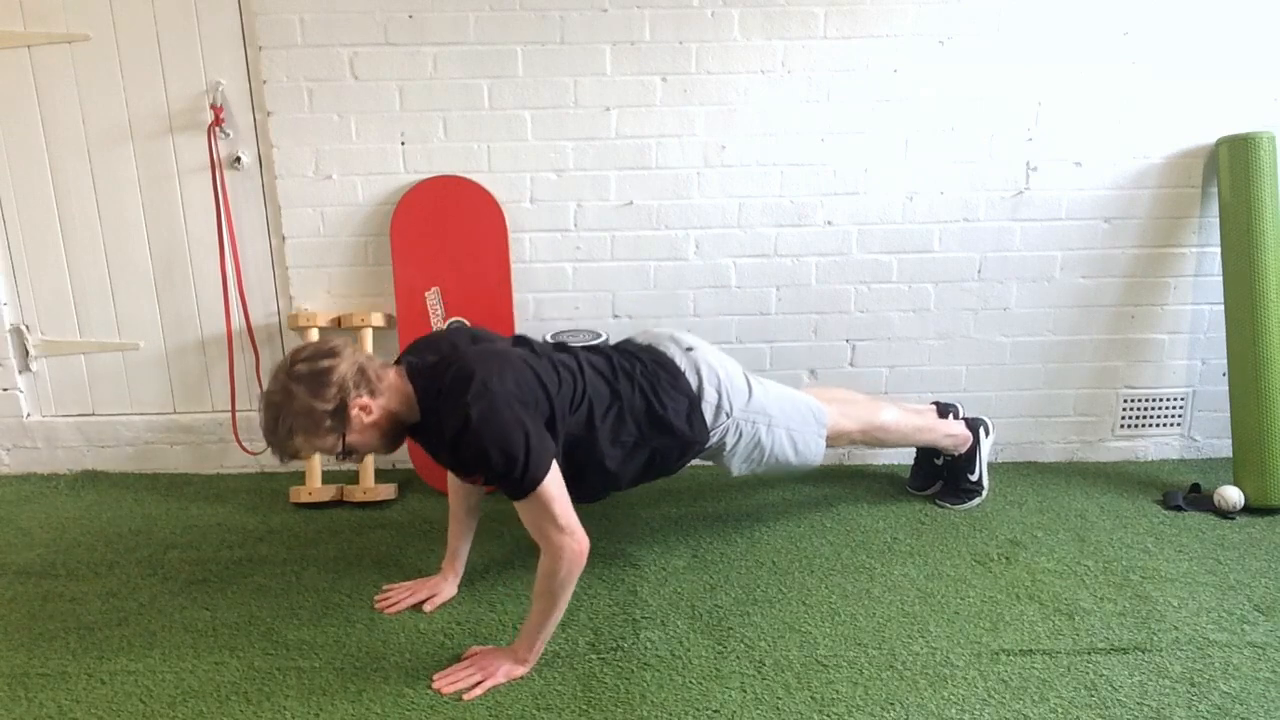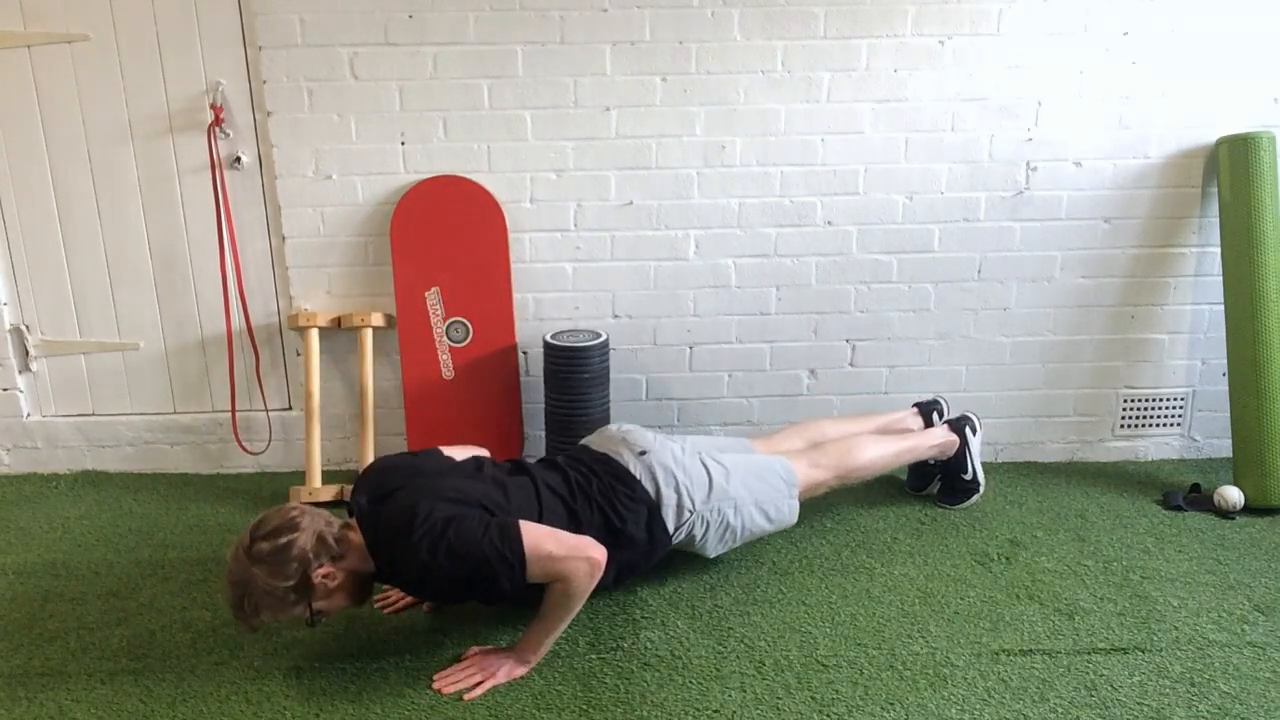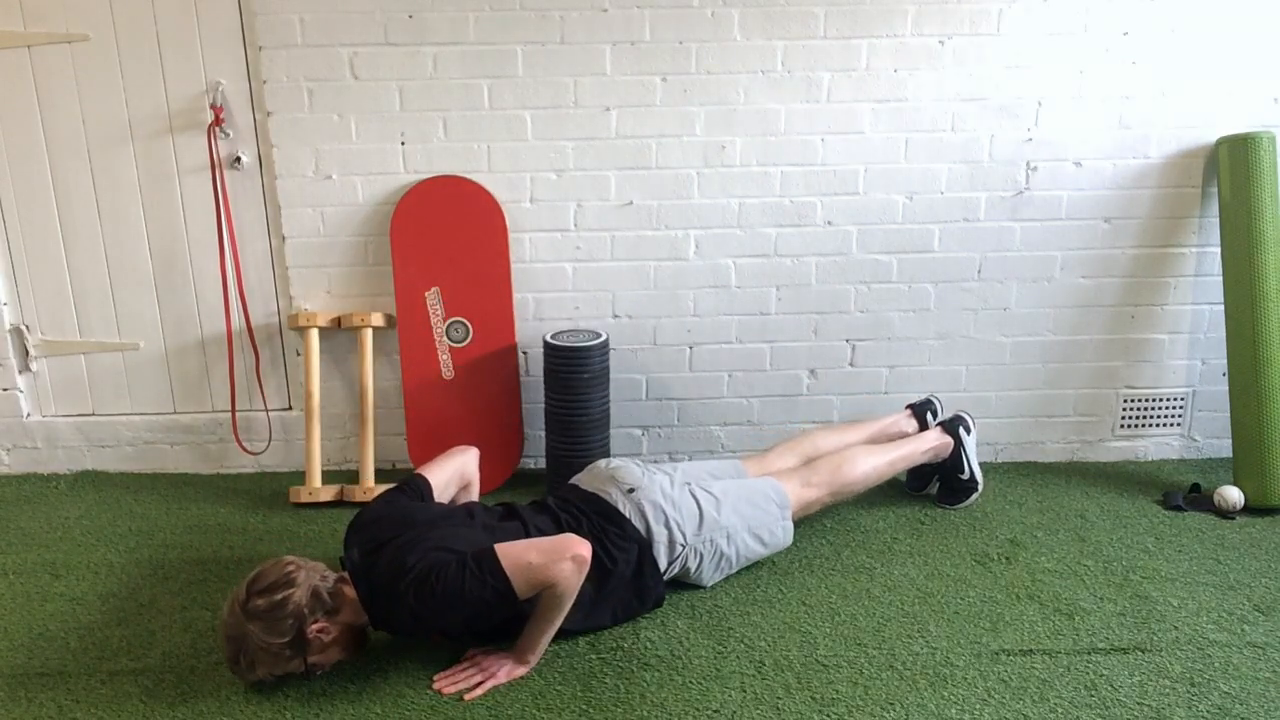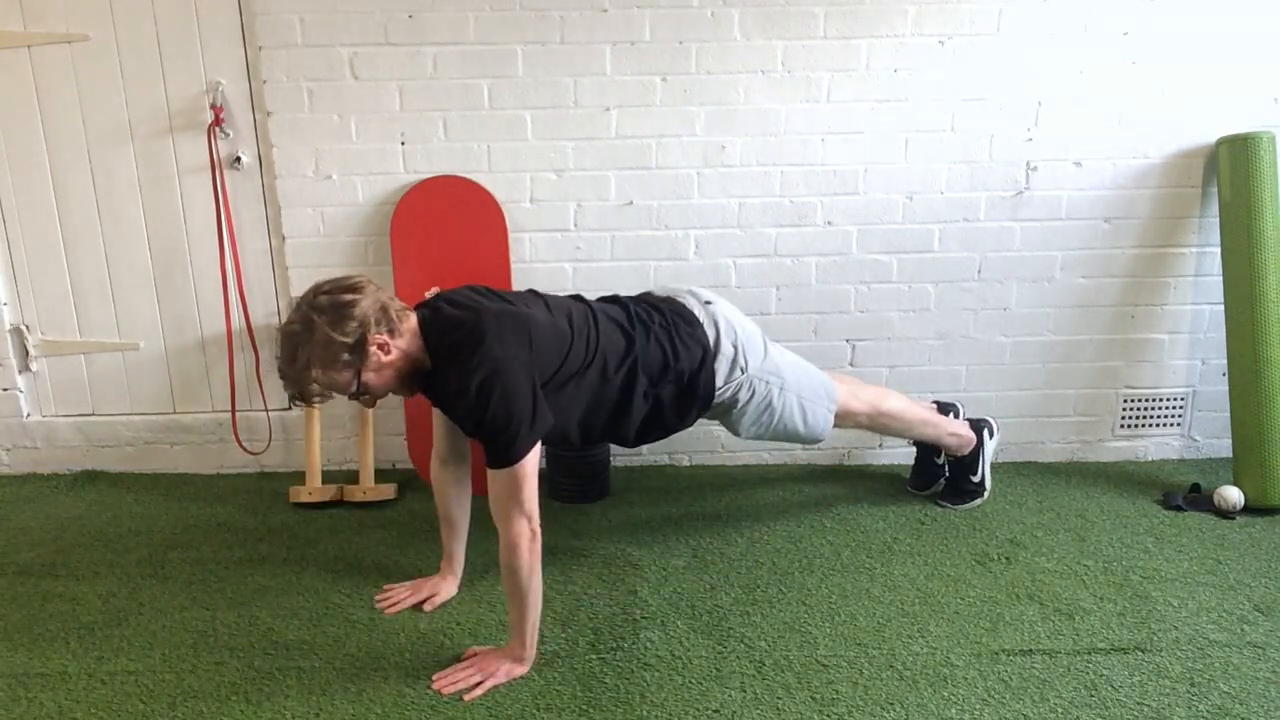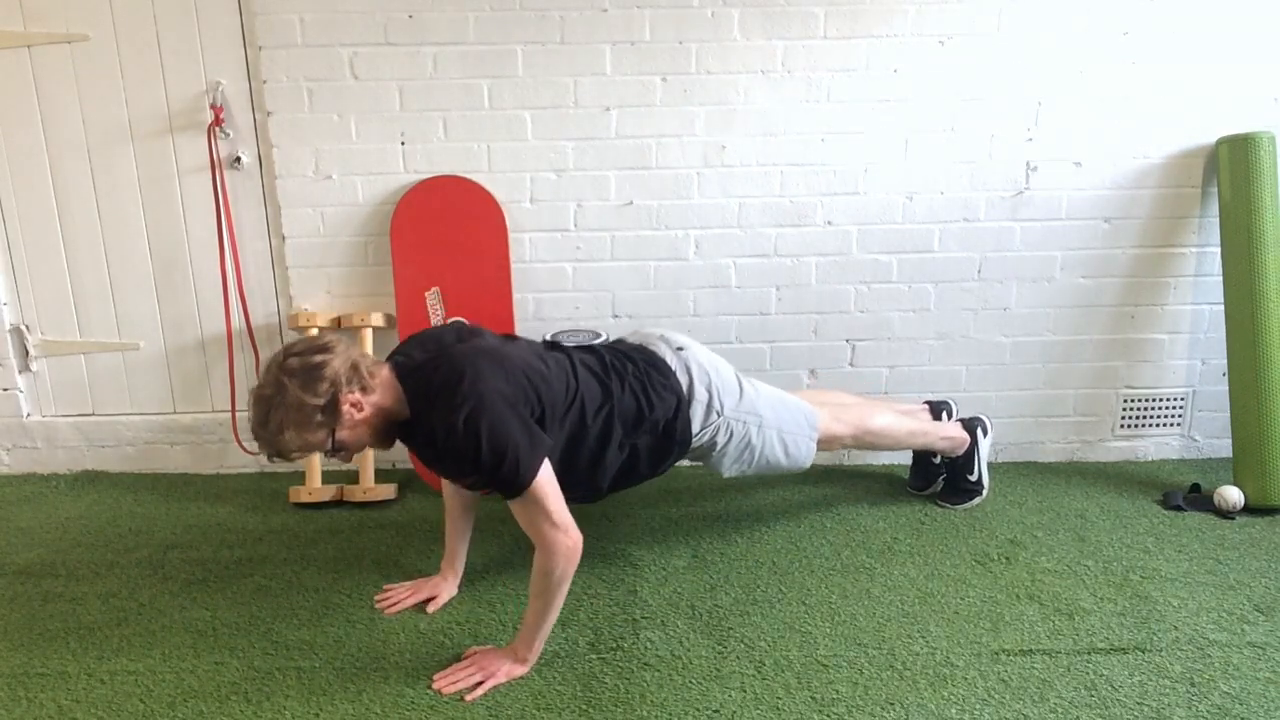
dt=1s
person 1, frame 1
left shoulder: (482, 408)
right shoulder: (419, 372)
left elbow: (567, 545)
right elbow: (466, 465)
left wrist: (520, 656)
right wrist: (448, 573)
left hip: (690, 397)
right hip: (653, 368)
left knee: (831, 427)
right knee: (809, 415)
left ankle: (960, 437)
right ankle: (935, 416)
person 1, frame 2
left shoulder: (423, 542)
right shoulder: (377, 490)
left elbow: (585, 559)
left wrist: (522, 656)
left hip: (653, 500)
right hip: (615, 456)
left knee: (809, 474)
right knee: (776, 456)
left ankle: (947, 439)
right ankle: (920, 418)
person 1, frame 3
left shoulder: (417, 593)
right shoulder: (372, 533)
left elbow: (568, 558)
right elbow: (463, 456)
left wrist: (521, 657)
left hip: (648, 536)
right hip: (611, 489)
left knee: (803, 492)
right knee: (767, 470)
left ankle: (942, 444)
right ankle: (912, 420)
person 1, frame 4
left shoulder: (490, 368)
right shoulder: (432, 331)
left elbow: (519, 527)
right elbow: (449, 457)
left wrist: (518, 654)
right wrist: (448, 573)
left hip: (705, 353)
right hip: (669, 328)
left knee: (836, 407)
right knee: (825, 401)
left ankle: (965, 440)
right ankle: (940, 419)
person 1, frame 5
left shoulder: (473, 409)
right shoulder: (412, 369)
left elbow: (560, 541)
right elbow: (459, 464)
left wrist: (520, 655)
right wrist: (449, 573)
left hip: (681, 399)
right hip: (644, 369)
left knee: (825, 430)
right knee: (805, 420)
left ankle: (959, 439)
right ankle: (931, 415)
